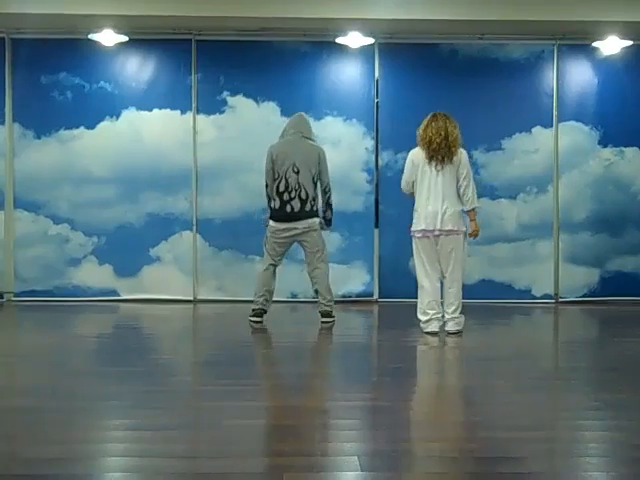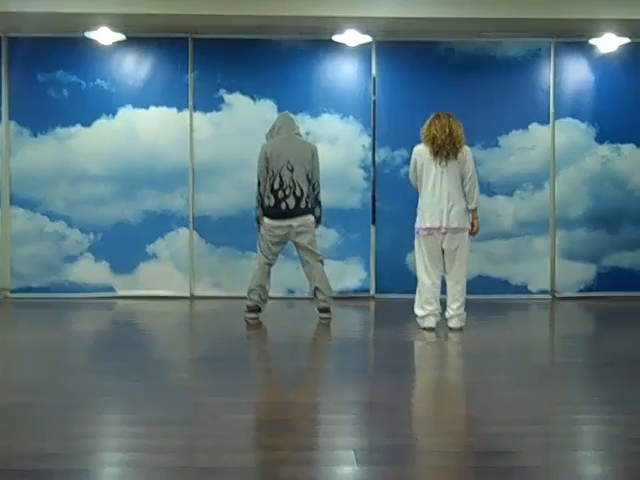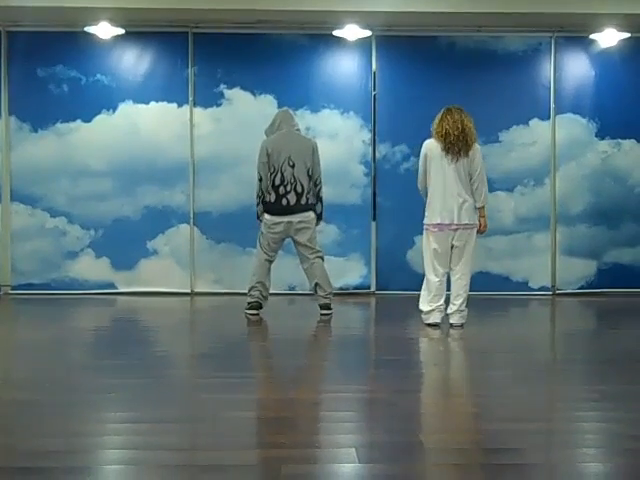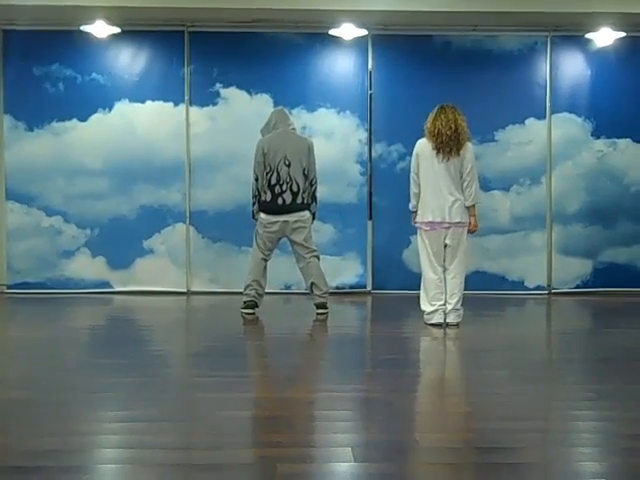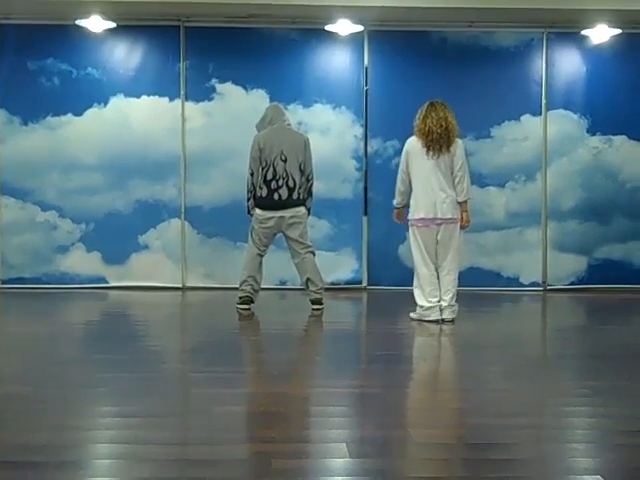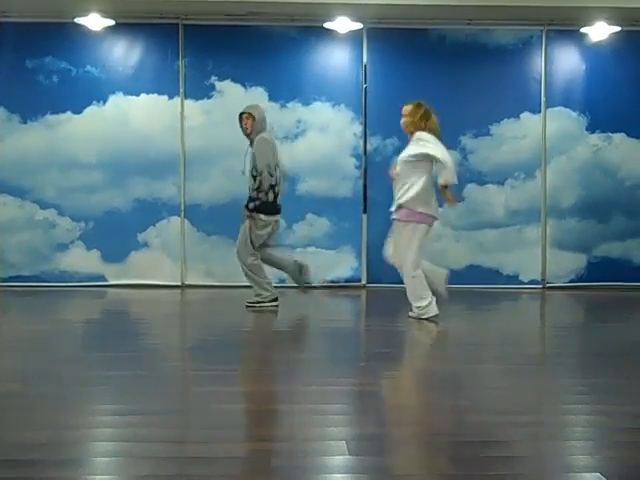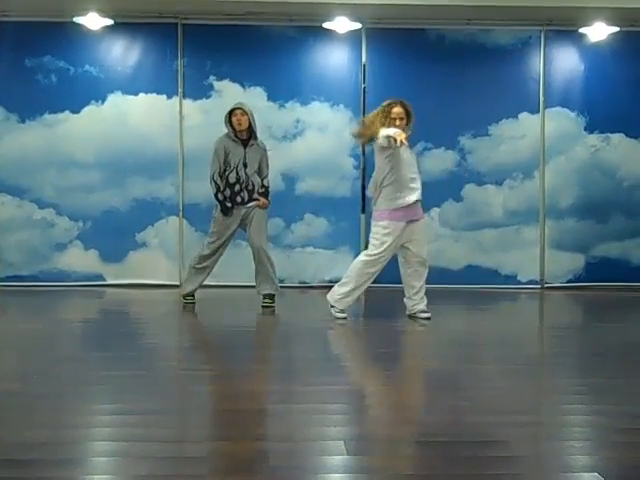
dt=0.4s
person 1, frame 1
left shoulder: (415, 155)
right shoulder: (459, 155)
left elbow: (406, 187)
right elbow: (466, 188)
right wrist: (473, 218)
left hip: (424, 222)
right hip: (451, 221)
left knee: (428, 275)
right knee: (452, 275)
left ankle: (431, 322)
right ankle: (453, 321)
person 1, frame 2
left shoulder: (419, 152)
right shoulder: (463, 152)
left elbow: (414, 182)
right elbow: (470, 186)
right wrist: (474, 216)
left hip: (428, 220)
right hip: (456, 220)
left knee: (428, 272)
right knee: (456, 272)
left ankle: (428, 317)
right ankle: (455, 318)
person 1, frame 3
left shoulder: (429, 146)
right shoulder: (473, 149)
left elbow: (422, 182)
right elbow: (479, 184)
right wrist: (482, 214)
left hip: (436, 216)
right hip: (464, 216)
left knee: (435, 269)
right knee: (460, 268)
left ankle: (432, 313)
right ankle: (457, 315)
person 1, frame 4
left shoulder: (421, 146)
right shoulder: (465, 148)
left elbow: (415, 182)
right elbow: (470, 183)
left wrist: (414, 209)
right wrist: (472, 214)
left hip: (429, 215)
right hip: (456, 215)
left knee: (432, 267)
right knee: (455, 267)
left ankle: (434, 314)
right ankle: (453, 314)
person 1, frame 5
left shoulder: (413, 144)
right shoulder: (454, 145)
left elbow: (404, 177)
right elbow: (461, 178)
left wrist: (400, 205)
right wrist: (464, 208)
left hip: (421, 212)
right hip: (449, 211)
left knee: (424, 262)
right knee: (449, 263)
left ankle: (429, 309)
right ankle: (446, 309)
person 1, frame 6
left shoulder: (422, 138)
right shoulder: (414, 142)
left elbow: (444, 159)
left wrist: (445, 187)
right wrist: (399, 172)
left hip: (417, 209)
right hip: (404, 208)
left knee: (406, 261)
right knee: (395, 255)
left ankle: (425, 307)
right ankle: (437, 278)
person 1, frame 7
left shoulder: (400, 142)
right shoulder: (385, 140)
right elbow: (385, 136)
right wrist: (395, 134)
left hip: (413, 209)
right hip: (391, 212)
left knee: (417, 259)
right knee: (373, 257)
left ankle: (416, 304)
right ankle: (338, 299)
person 2, frame 1
left shoulder: (275, 149)
right shoulder: (317, 151)
left elbow: (268, 185)
right elbow: (325, 186)
right wrist: (327, 215)
left hip: (280, 220)
right hip: (308, 219)
left knee: (269, 264)
right knee: (318, 264)
left ankle: (258, 309)
right ankle: (326, 310)
person 2, frame 2
left shoulder: (268, 147)
right shoulder: (309, 148)
left elbow: (261, 183)
right elbow: (315, 184)
left wrist: (260, 212)
right wrist: (317, 214)
left hip: (274, 217)
right hip: (302, 217)
left knee: (264, 262)
right knee: (313, 261)
left ankle: (254, 306)
right ankle: (324, 306)
person 2, frame 3
left shoulder: (268, 144)
right shoulder: (310, 144)
left elbow: (262, 180)
right elbow: (316, 181)
left wrist: (260, 209)
right wrist: (318, 211)
left hip: (274, 214)
right hip: (303, 213)
left knee: (264, 257)
right knee: (313, 257)
left ankle: (254, 302)
right ankle: (325, 302)
person 2, frame 4
left shoulder: (264, 143)
right shoulder: (306, 143)
left elbow: (258, 179)
right elbow: (312, 180)
left wrist: (255, 209)
right wrist: (312, 210)
left hip: (270, 212)
right hip: (299, 212)
left knee: (259, 256)
right knee: (308, 256)
left ankle: (250, 300)
right ankle: (321, 301)
person 2, frame 5
left shoulder: (261, 138)
right shoulder: (302, 139)
left elbow: (253, 175)
right elbow: (308, 175)
left wrist: (251, 204)
right wrist: (307, 204)
left hip: (266, 208)
right hip: (294, 208)
left knee: (255, 251)
right knee: (304, 252)
left ankle: (246, 296)
right ankle: (317, 297)
person 2, frame 6
left shoulder: (260, 142)
right shoulder: (262, 142)
left elbow: (266, 176)
left wrist: (251, 205)
left hip: (262, 211)
right hip: (265, 209)
left knee: (245, 252)
right knee: (255, 251)
left ankle: (266, 295)
right ankle: (296, 269)
person 2, frame 7
left shoulder: (259, 146)
right shoulder: (223, 143)
left elbow: (264, 174)
right elbow: (215, 175)
left wrist: (265, 195)
right wrist: (224, 203)
left hip: (254, 205)
right hip: (229, 206)
left knee: (260, 246)
right knee: (212, 248)
left ankle: (268, 291)
right ankle: (189, 288)
